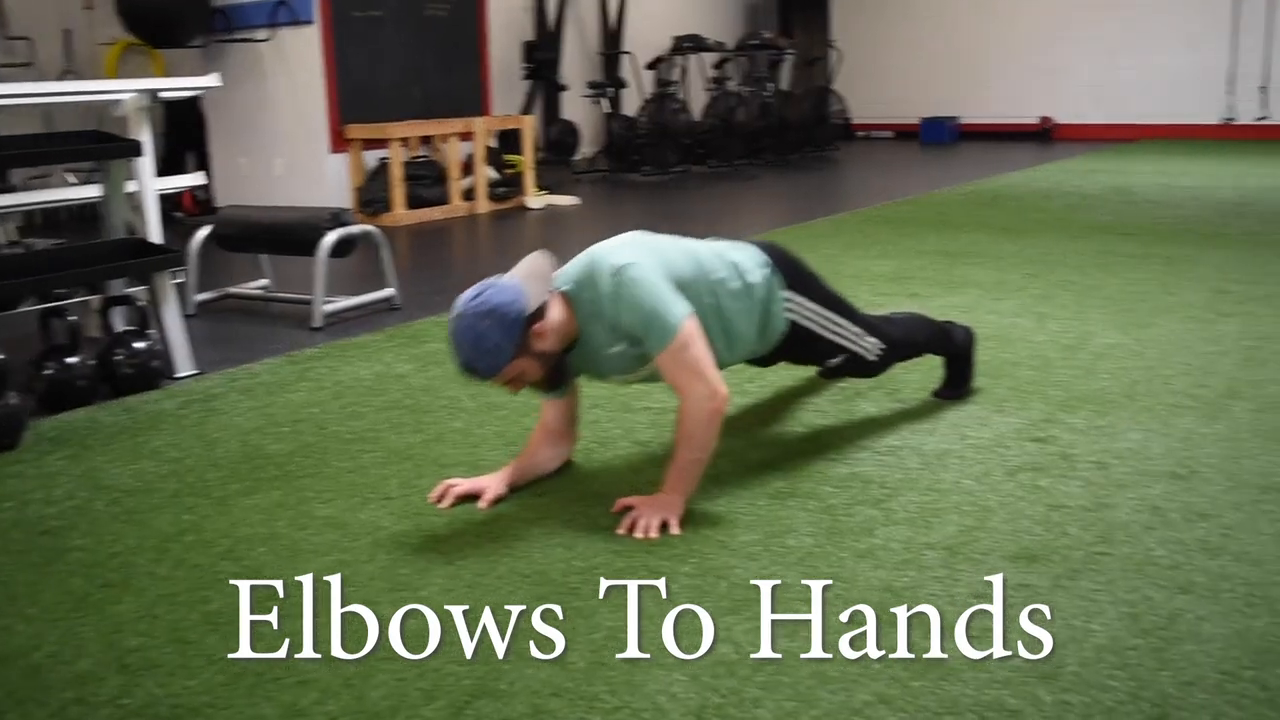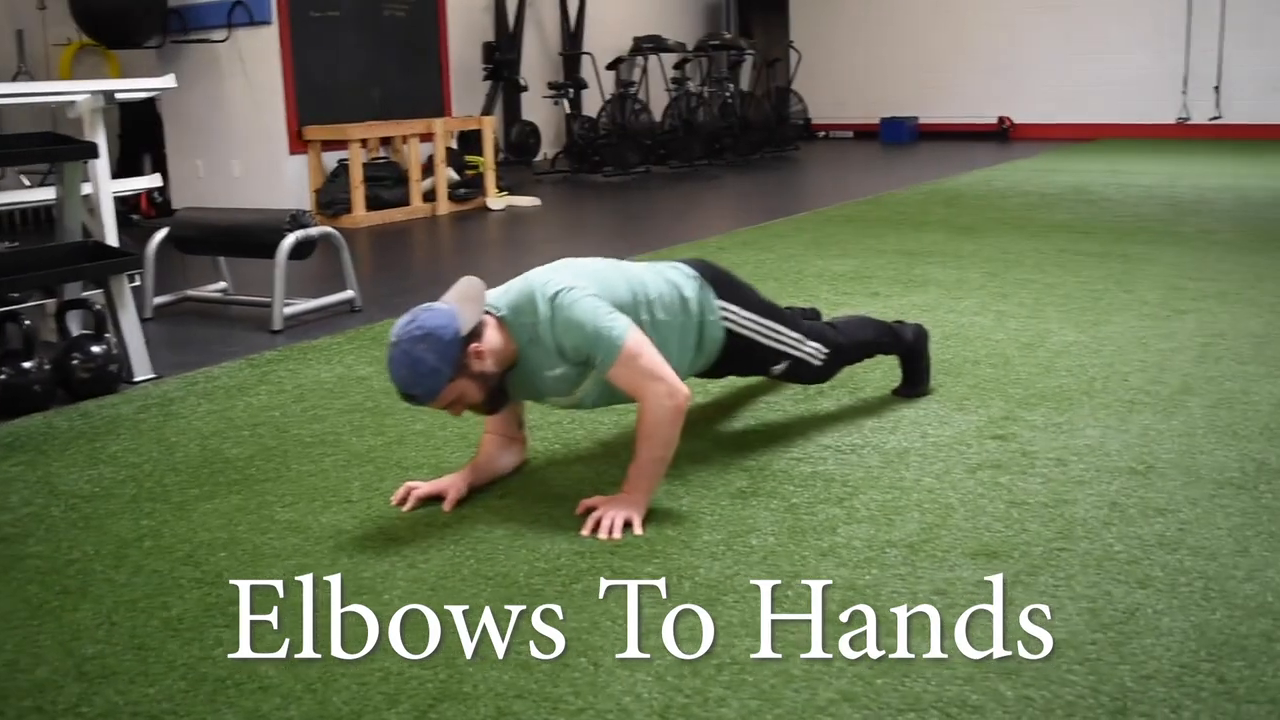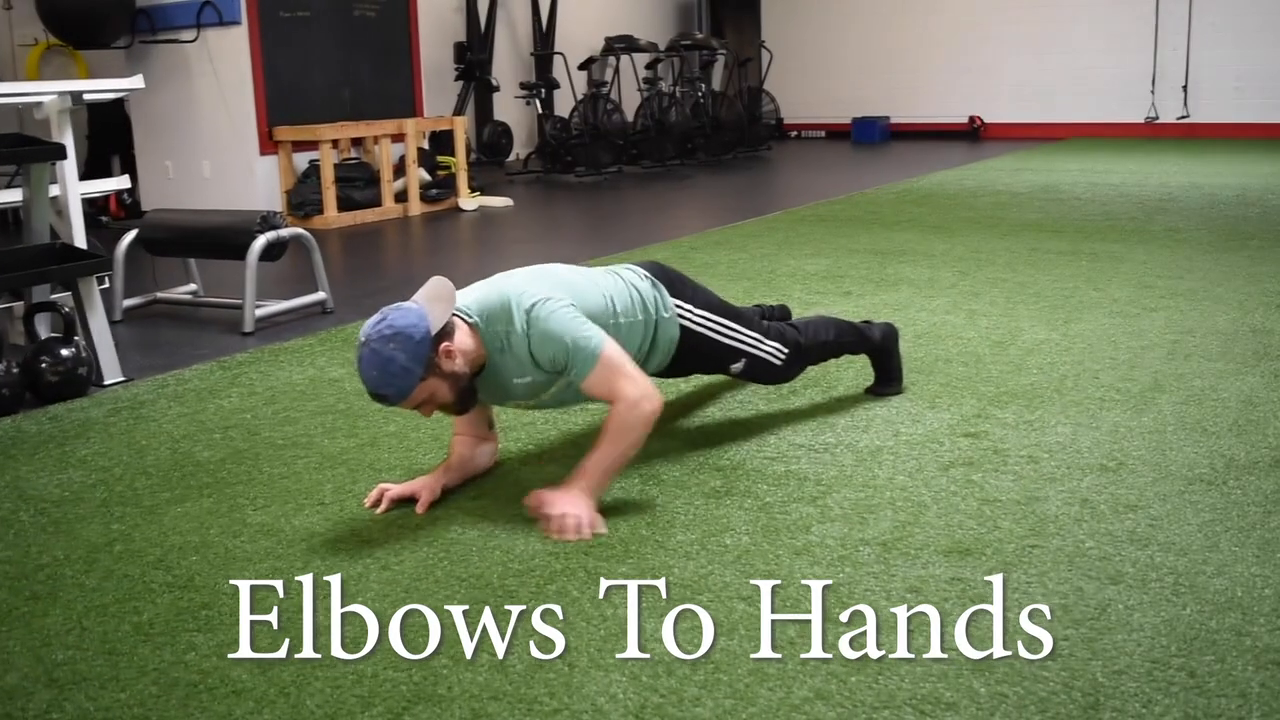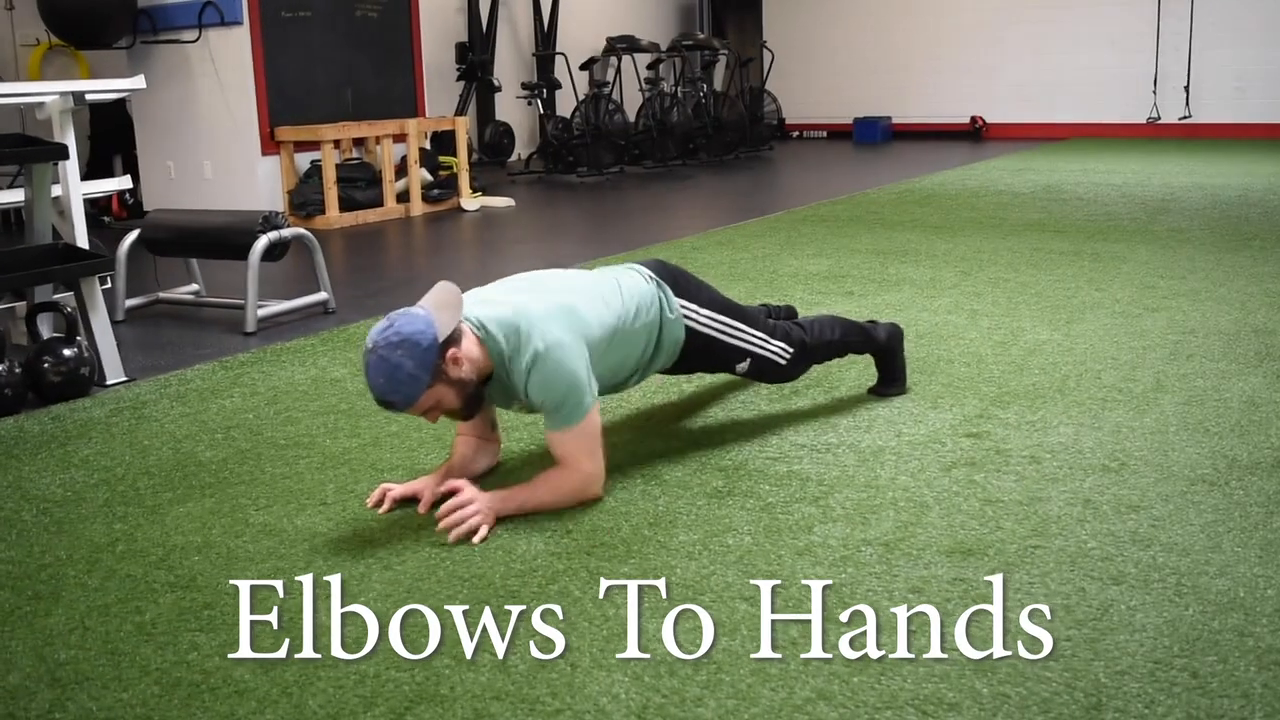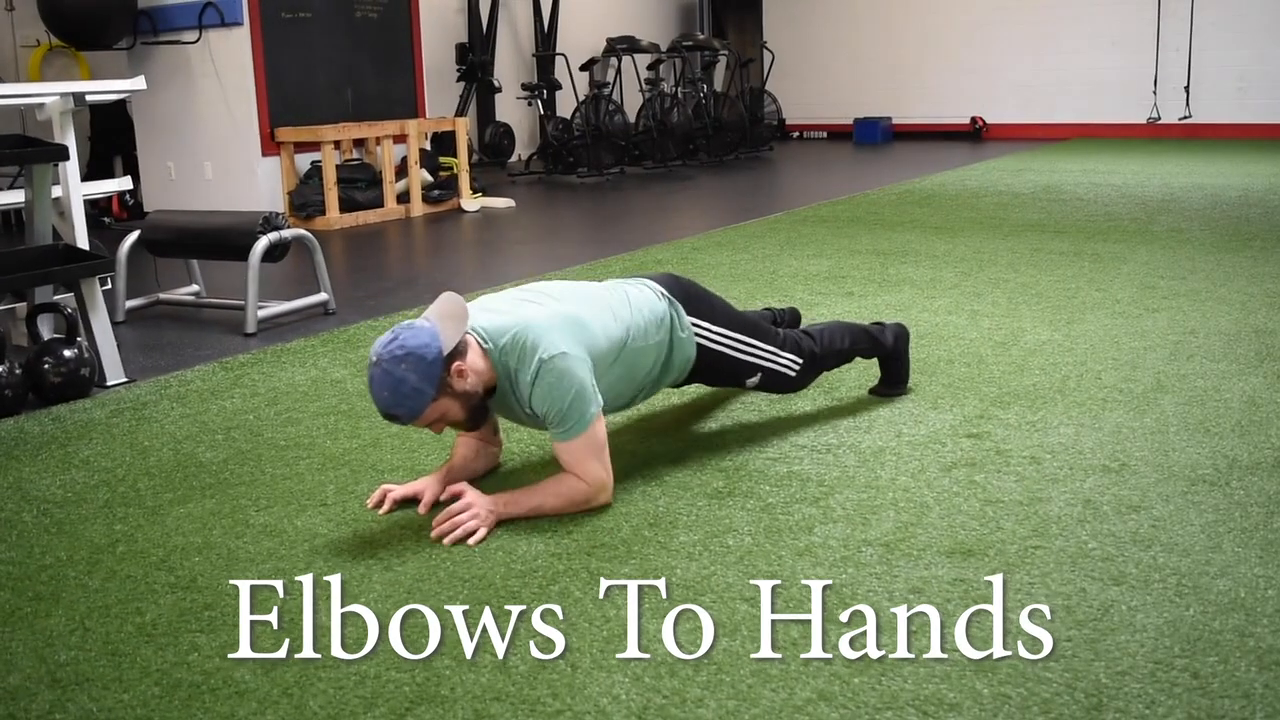
dt=0.2s
person 1, frame 1
left shoulder: (623, 286)
right shoulder: (546, 327)
left elbow: (708, 396)
right elbow: (558, 435)
left wrist: (670, 499)
right wrist: (506, 475)
left hip: (767, 291)
right hip: (737, 321)
left knee: (871, 350)
left ankle: (952, 341)
right ankle: (834, 341)
person 1, frame 2
left shoulder: (559, 312)
right shoulder: (482, 342)
left elbow: (668, 396)
right elbow: (507, 442)
left wrist: (632, 498)
right wrist: (463, 477)
left hip: (702, 309)
right hip: (667, 328)
left knee: (820, 354)
left ankle: (905, 339)
right ankle: (798, 317)
person 1, frame 3
left shoulder: (535, 323)
right shoulder: (444, 340)
left elbow: (643, 400)
right elbow: (478, 442)
left wrist: (580, 490)
right wrist: (437, 478)
left hip: (658, 309)
right hip: (616, 328)
left knee: (782, 355)
left ankle: (873, 338)
right ankle: (768, 314)
person 1, frame 4
left shoulder: (541, 352)
right shoulder: (450, 334)
left elbow: (586, 476)
right elbow: (480, 440)
left wrist: (494, 503)
right wrist: (439, 476)
left hip: (667, 308)
right hip: (626, 300)
left knee: (788, 352)
left ankle: (879, 338)
right ankle: (772, 314)
person 1, frame 5
left shoulder: (548, 364)
right shoulder: (456, 345)
left elbow: (595, 484)
right elbow: (484, 445)
left wrist: (495, 507)
right wrist: (440, 477)
left hip: (678, 322)
right hip: (634, 309)
left knee: (797, 360)
left ankle: (884, 340)
right ankle: (778, 317)
